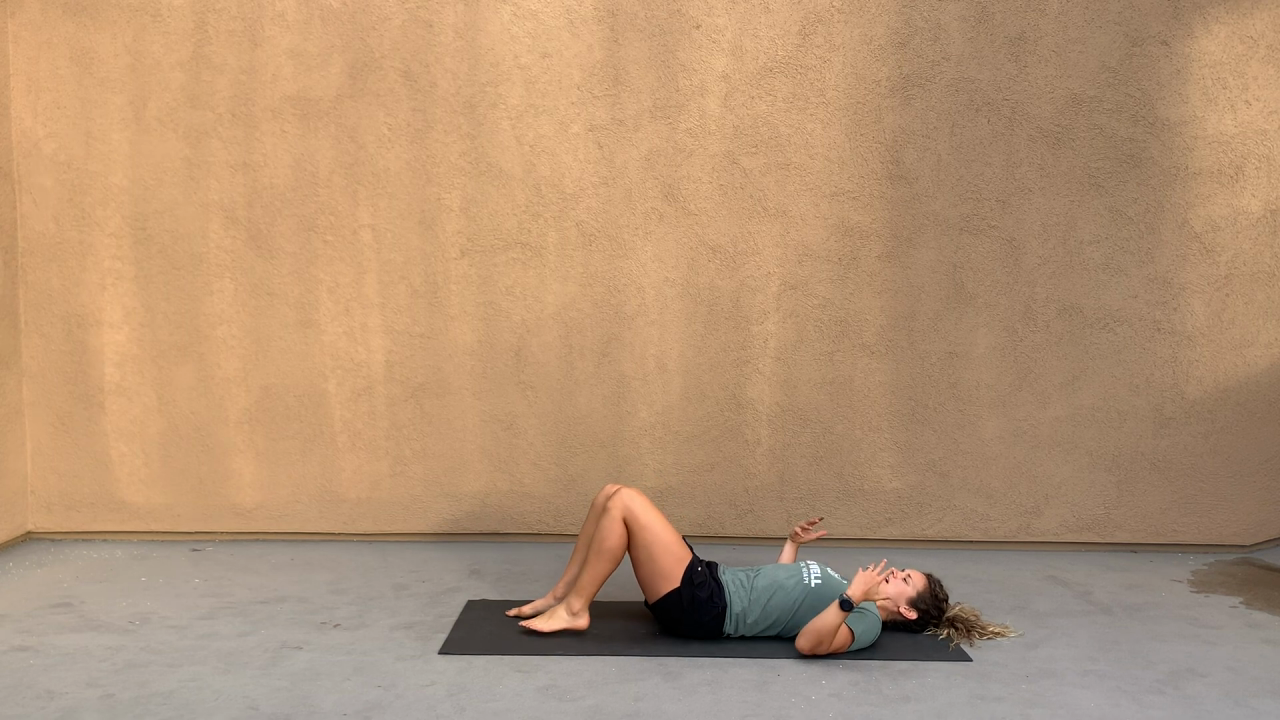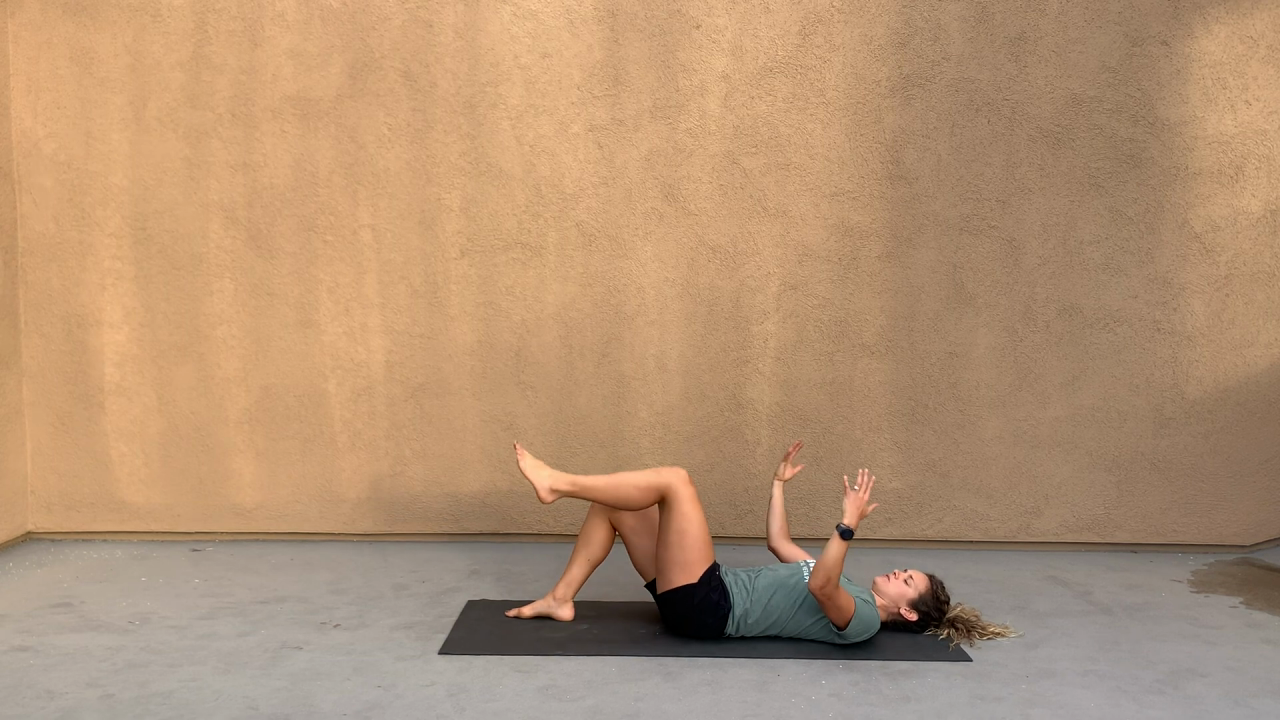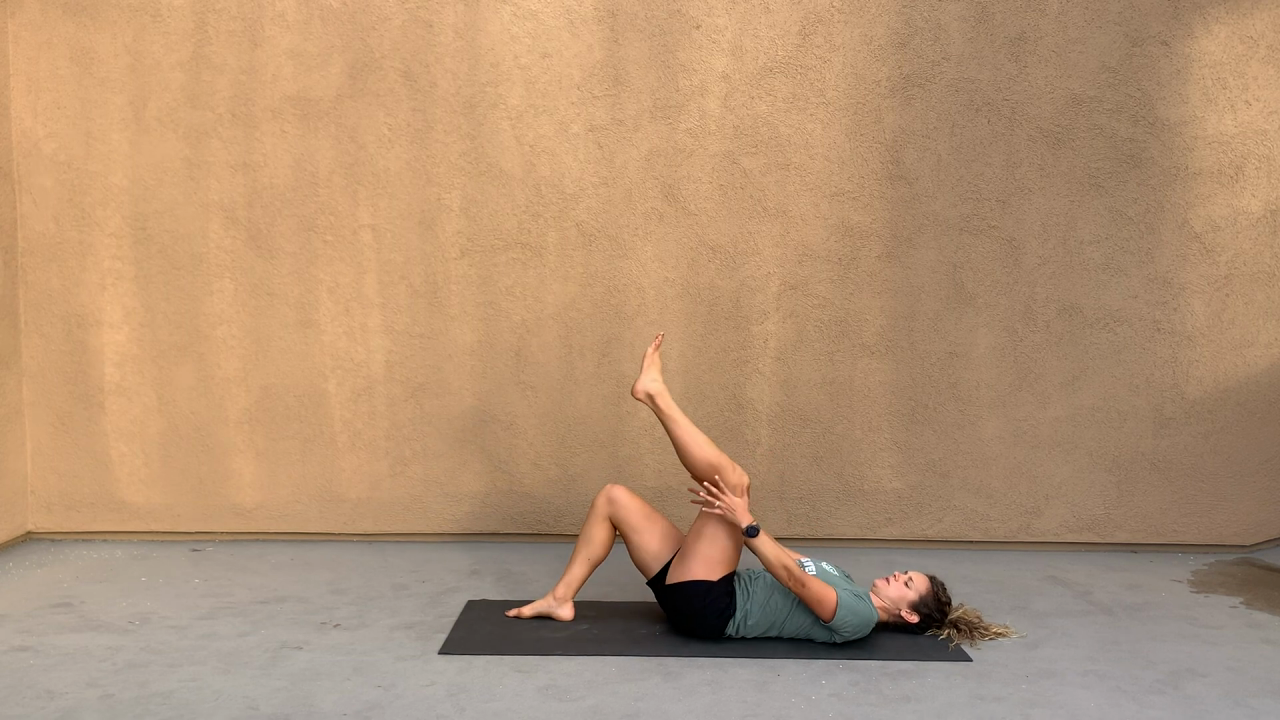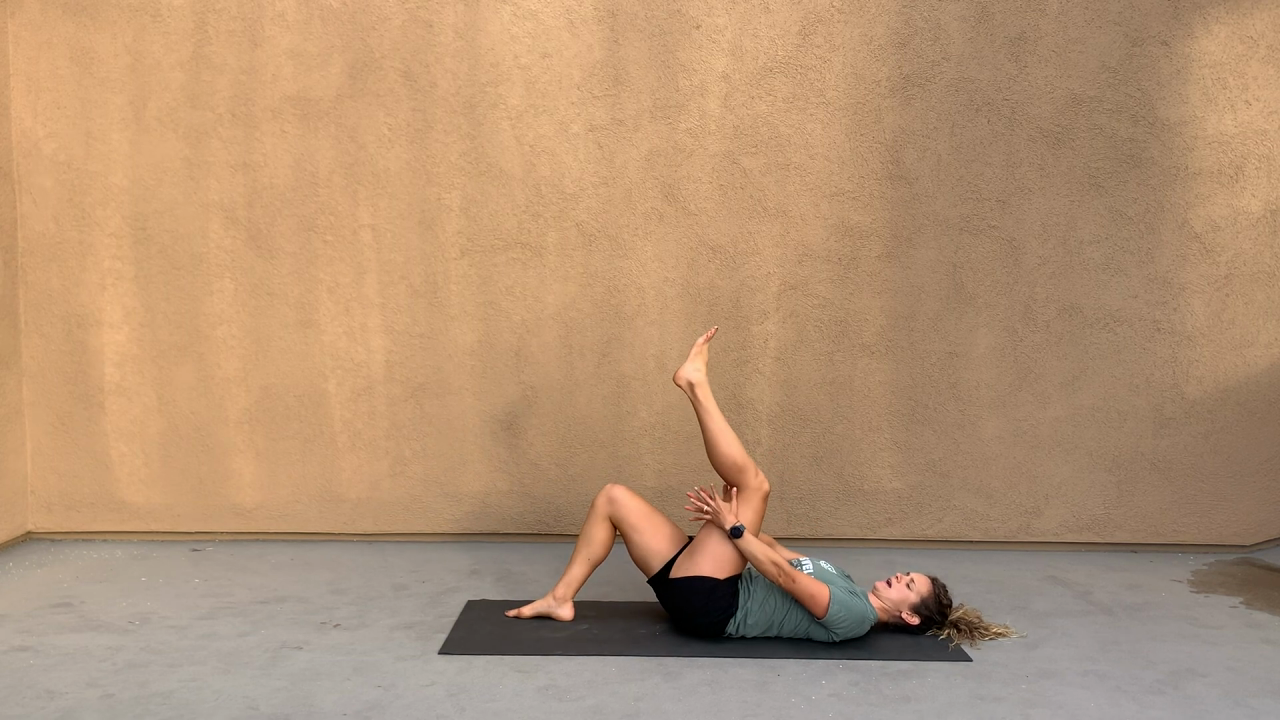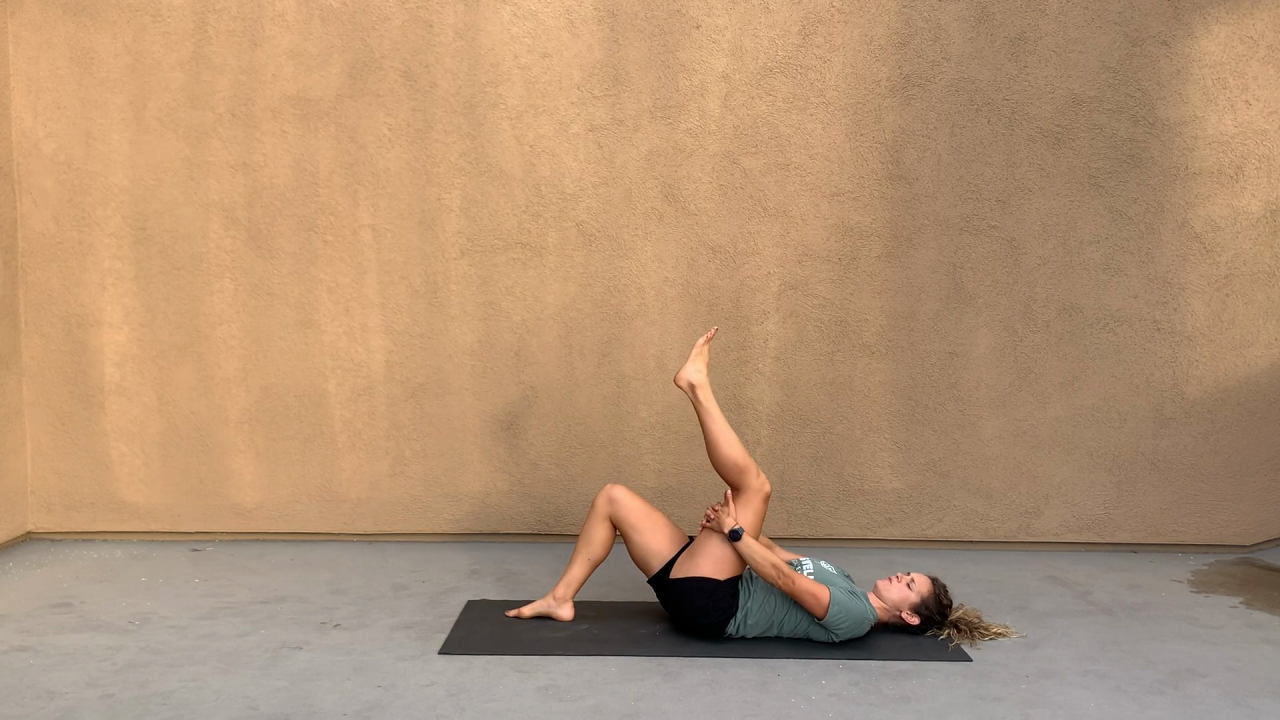
dt=0.5s
person 1, frame 1
left shoulder: (864, 624)
right shoulder: (853, 600)
left elbow: (808, 642)
left wrist: (849, 600)
right wrist: (794, 541)
left hip: (700, 608)
right hip: (708, 583)
left knee: (626, 502)
right knee: (612, 494)
left ankle: (574, 610)
right ankle: (561, 597)
person 1, frame 2
left shoulder: (860, 619)
right shoulder: (848, 590)
left elbow: (819, 585)
right elbow: (779, 543)
left wrist: (848, 525)
right wrist: (780, 483)
left hip: (703, 607)
right hip: (704, 594)
left knee: (675, 480)
right knee: (615, 506)
left ankle: (560, 483)
right ankle: (560, 599)
person 1, frame 3
left shoulder: (856, 618)
right shoulder: (845, 587)
left elbow: (794, 578)
right elbow: (781, 556)
left wrist: (745, 525)
right wrist: (732, 518)
left hip: (707, 607)
right hip: (696, 594)
left knee: (732, 477)
right knee: (613, 497)
left ankle: (656, 395)
right ankle: (560, 600)
person 1, frame 4
left shoulder: (853, 617)
right shoulder: (845, 587)
left elbow: (784, 574)
right elbow: (770, 548)
left wrist: (733, 526)
right wrist: (728, 518)
left hip: (707, 603)
right hip: (696, 588)
left knee: (754, 484)
right knee: (612, 497)
right ankle: (561, 599)
person 1, frame 5
left shoulder: (854, 617)
right shoulder: (845, 587)
left elbow: (785, 579)
right elbow: (778, 555)
left wrist: (732, 532)
right wrist: (736, 526)
left hip: (708, 605)
right hip: (695, 590)
left knee: (755, 485)
right knee: (613, 497)
left ankle: (698, 388)
right ankle: (560, 600)
